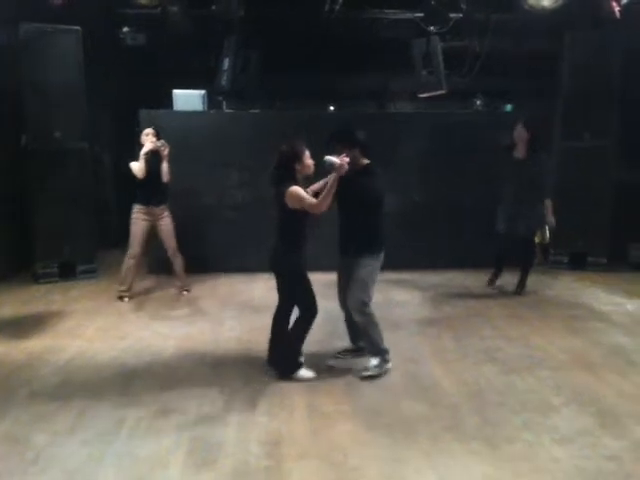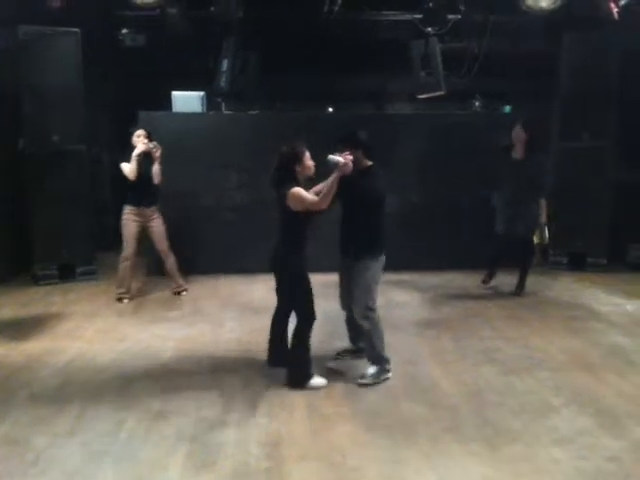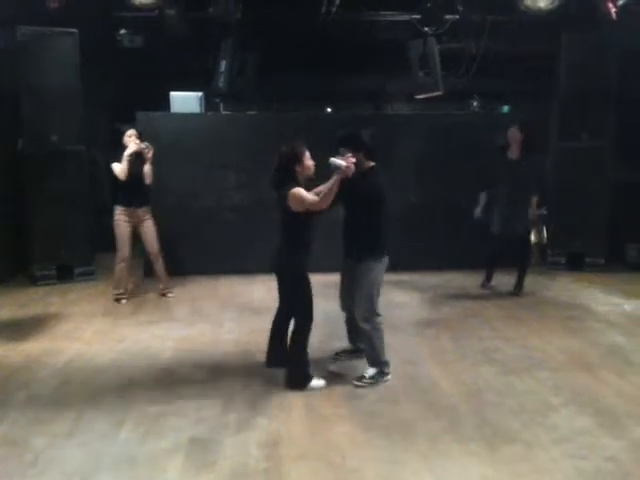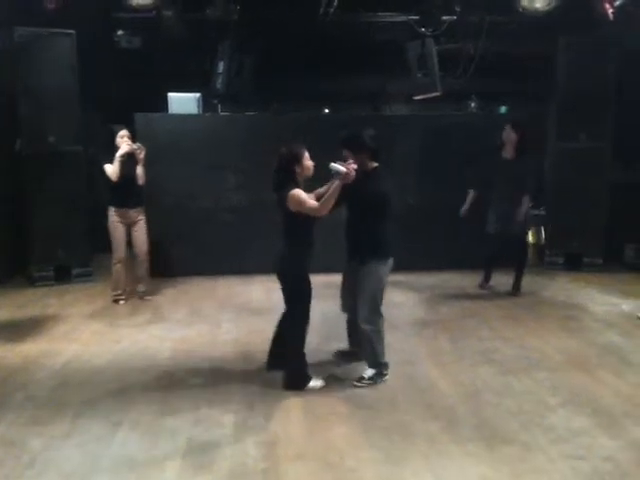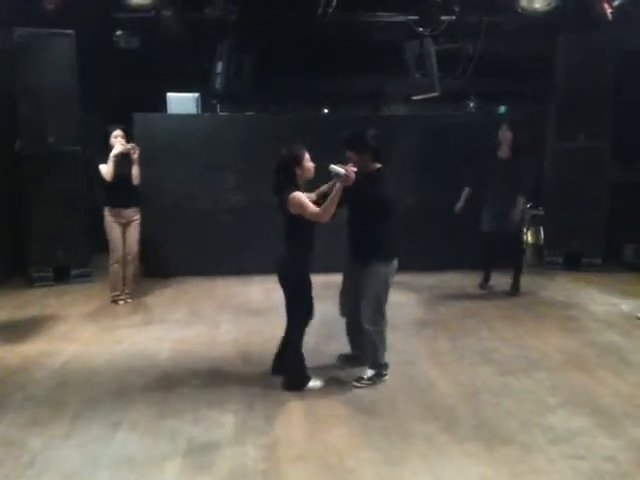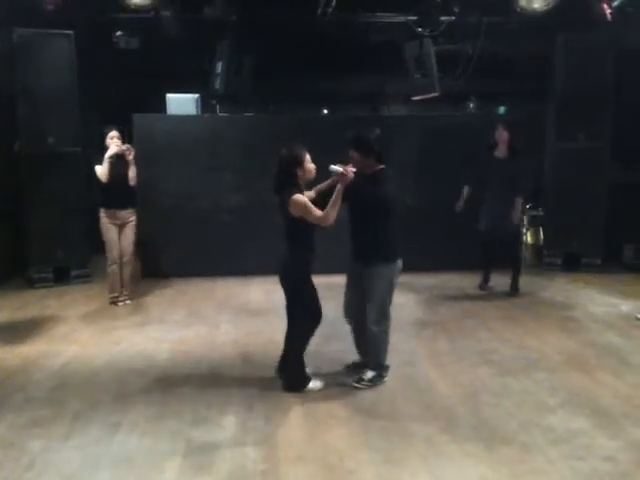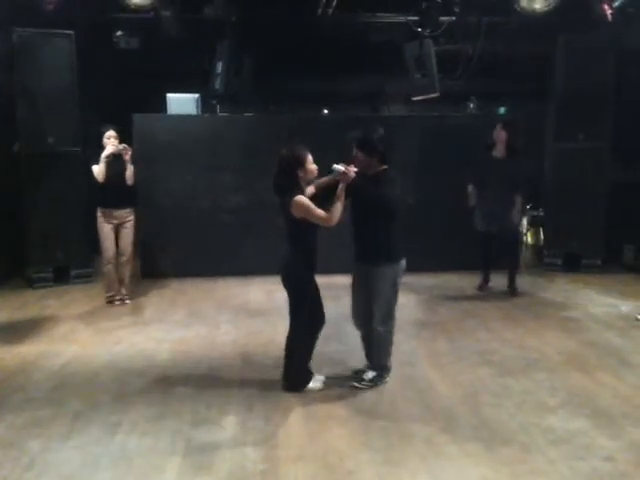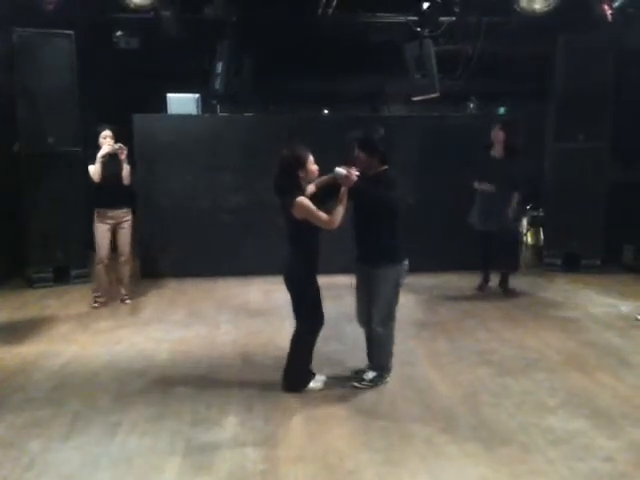
dt=0.1s
person 1, frame 1
left shoulder: (370, 176)
right shoulder: (349, 177)
left elbow: (369, 195)
left wrist: (344, 176)
left hip: (368, 252)
right hip: (348, 249)
left knee: (359, 303)
right knee: (346, 302)
left ankle: (380, 356)
right ankle: (359, 344)
person 1, frame 2
left shoulder: (372, 177)
right shoulder: (352, 176)
left elbow: (370, 195)
right elbow: (332, 196)
left wrist: (347, 175)
left hip: (369, 254)
right hip: (350, 251)
left knee: (364, 308)
right knee: (349, 304)
left ankle: (381, 364)
right ankle: (358, 345)
person 1, frame 3
left shoulder: (373, 179)
right shoulder: (355, 178)
left elbow: (371, 196)
right elbow: (337, 198)
left wrist: (349, 178)
left hip: (372, 256)
right hip: (353, 253)
left knee: (366, 312)
right knee: (350, 306)
left ankle: (380, 367)
right ankle: (358, 346)
person 1, frame 4
left shoulder: (378, 180)
right shoulder: (358, 180)
left elbow: (376, 197)
right elbow: (338, 201)
left wrist: (350, 182)
left hip: (376, 258)
right hip: (357, 255)
left knee: (369, 314)
right knee: (351, 307)
left ankle: (379, 368)
right ankle: (357, 348)
person 1, frame 5
left shoulder: (381, 181)
right shoulder: (360, 180)
left elbow: (381, 202)
right elbow: (343, 200)
left wrist: (351, 185)
left hip: (380, 260)
right hip: (358, 257)
left knee: (372, 316)
right knee: (349, 308)
left ankle: (378, 368)
right ankle: (359, 352)
person 1, frame 6
left shoulder: (383, 181)
right shoulder: (360, 179)
left elbow: (379, 201)
right elbow: (343, 198)
left wrist: (351, 184)
left hip: (383, 261)
right hip: (361, 258)
left knee: (377, 317)
right knee: (353, 312)
left ankle: (379, 370)
right ankle: (366, 359)
person 1, frame 7
left shoulder: (387, 181)
right shoulder: (362, 178)
left elbow: (385, 203)
left wrist: (353, 183)
left hip: (387, 261)
right hip: (364, 259)
left knee: (381, 318)
right knee: (362, 317)
left ankle: (380, 370)
right ankle: (373, 364)
person 1, frame 8
left shoulder: (388, 182)
right shoulder: (364, 179)
left elbow: (388, 204)
left wrist: (355, 186)
left hip: (389, 262)
right hip: (366, 260)
left knee: (381, 319)
right knee: (366, 318)
left ankle: (381, 370)
right ankle: (374, 364)
person 2, frame 1
left shoulder: (291, 188)
right shoulder: (291, 192)
left elbow: (311, 192)
right elbow: (320, 206)
left wrist: (332, 175)
right wrist: (336, 176)
left hip: (284, 256)
right hip: (289, 259)
left knee: (286, 306)
right knee: (309, 309)
left ankle: (278, 354)
right ankle: (288, 365)
person 2, frame 2
left shoulder: (292, 189)
right shoulder: (293, 193)
left elbow: (313, 194)
right elbow: (321, 203)
left wrist: (335, 174)
right wrist: (338, 174)
left hip: (285, 258)
right hip: (290, 260)
left knee: (284, 307)
right knee: (306, 315)
left ankle: (278, 355)
right ankle: (301, 374)
person 2, frame 3
left shoulder: (294, 190)
right shoulder: (294, 193)
left elbow: (314, 195)
right elbow: (320, 203)
left wrist: (337, 176)
right wrist: (340, 176)
left hip: (288, 260)
right hip: (292, 263)
left knee: (287, 310)
right knee: (304, 317)
left ankle: (277, 356)
right ankle: (299, 377)
person 2, frame 4
left shoulder: (294, 191)
right shoulder: (293, 194)
left elbow: (314, 197)
right elbow: (320, 209)
left wrist: (337, 180)
right wrist: (341, 182)
left hip: (291, 262)
right hip: (295, 265)
left knee: (293, 313)
right knee: (300, 319)
left ankle: (278, 358)
right ankle: (297, 377)
person 2, frame 5
left shoulder: (295, 194)
right shoulder: (293, 197)
left elbow: (314, 197)
right elbow: (322, 216)
left wrist: (336, 182)
right wrist: (340, 186)
left hip: (294, 265)
right hip: (295, 267)
left knee: (300, 316)
right knee: (299, 319)
left ankle: (283, 363)
right ankle: (296, 378)
person 2, frame 6
left shoulder: (296, 195)
right shoulder: (295, 200)
left elbow: (313, 194)
right elbow: (326, 219)
left wrist: (335, 180)
right wrist: (341, 186)
left hip: (296, 267)
right hip: (296, 269)
left knee: (311, 316)
right knee: (301, 322)
left ankle: (290, 367)
right ankle: (295, 379)
person 2, frame 7
left shoulder: (296, 194)
right shoulder: (297, 201)
left elbow: (313, 187)
right elbow: (330, 220)
left wrist: (336, 177)
right wrist: (342, 187)
left hip: (299, 268)
right hip: (298, 271)
left knee: (313, 320)
right knee: (304, 323)
left ankle: (300, 372)
right ankle: (296, 379)
person 2, frame 8
left shoulder: (297, 194)
right shoulder: (299, 202)
left elbow: (314, 186)
right elbow: (331, 223)
left wrist: (337, 177)
right wrist: (344, 190)
left hip: (301, 269)
right hip: (301, 272)
left knee: (312, 321)
right knee: (308, 324)
left ankle: (301, 372)
right ankle: (296, 379)
person 3, frame 1
left shoulder: (158, 156)
right shoulder: (136, 158)
left elbow: (165, 179)
right elbow: (140, 174)
left wrist: (165, 158)
right wrist: (142, 153)
left hip: (161, 209)
right hip: (141, 210)
left knee: (172, 248)
right knee: (134, 251)
left ankle: (183, 285)
right ankle: (124, 290)
person 3, frame 2
left shoulder: (150, 158)
right shoulder: (126, 159)
left elbow: (156, 180)
right elbow: (131, 176)
left wrist: (156, 159)
right wrist: (135, 155)
left hip: (152, 211)
right hip: (132, 211)
left knee: (165, 249)
right knee: (128, 253)
left ankle: (179, 285)
right ankle: (123, 292)
person 3, frame 3
left shoulder: (142, 158)
right shoulder: (117, 159)
left elbow: (148, 181)
right elbow: (122, 176)
left wrist: (148, 160)
right wrist: (126, 155)
left hip: (144, 210)
right hip: (124, 211)
left knee: (154, 250)
right knee: (123, 254)
left ankle: (164, 286)
right ankle: (120, 292)
person 3, frame 4
left shoulder: (134, 158)
right shoulder: (111, 160)
left elbow: (141, 182)
right elbow: (114, 177)
left wrist: (140, 161)
right wrist: (118, 156)
left hip: (137, 211)
right hip: (117, 212)
left knee: (143, 252)
right knee: (119, 255)
left ankle: (142, 289)
right ankle: (118, 293)
person 3, frame 5
left shoulder: (129, 158)
right shoulder: (104, 159)
left elbow: (136, 181)
right elbow: (108, 177)
left wrist: (135, 160)
right wrist: (112, 156)
left hip: (133, 211)
right hip: (112, 213)
left knee: (132, 254)
right knee: (117, 255)
left ankle: (127, 292)
right ankle: (116, 294)
person 3, frame 6
left shoulder: (126, 160)
right shoulder: (100, 160)
left elbow: (132, 182)
right elbow: (103, 178)
left wrist: (131, 162)
right wrist: (107, 157)
left hip: (129, 212)
right hip: (108, 214)
left knee: (127, 255)
right knee: (113, 256)
left ankle: (125, 293)
right ankle: (115, 295)
person 3, frame 7
left shoulder: (123, 159)
right shoulder: (98, 160)
left elbow: (130, 182)
right elbow: (100, 178)
left wrist: (128, 161)
right wrist: (104, 157)
left hip: (127, 213)
right hip: (106, 214)
left knee: (126, 255)
right knee: (109, 256)
left ankle: (125, 293)
right ankle: (112, 294)
person 3, frame 8
left shoulder: (120, 159)
right shoulder: (94, 160)
left elbow: (127, 181)
right elbow: (96, 178)
left wrist: (124, 161)
right wrist: (100, 156)
left hip: (124, 212)
right hip: (103, 214)
left knee: (125, 255)
right knee: (102, 256)
left ankle: (125, 293)
right ankle: (99, 296)
person 4, frame 1
left shoulder: (538, 159)
right shoulder: (508, 157)
left elbow: (545, 188)
right elbow: (504, 183)
left wrist: (549, 213)
right wrist: (503, 206)
left hip: (529, 209)
right hip: (508, 207)
left knee: (526, 245)
right knee: (504, 242)
left ankle: (522, 281)
right ankle: (496, 272)
person 4, frame 2
left shoulder: (535, 160)
right shoulder: (506, 157)
left elbow: (541, 188)
right elbow: (498, 184)
left wrist: (542, 212)
right wrist: (496, 204)
left hip: (526, 209)
right hip: (506, 207)
left knee: (525, 245)
right knee: (501, 242)
left ankle: (521, 282)
right ankle: (490, 272)
person 4, frame 3
left shoulder: (529, 160)
right shoulder: (500, 159)
left elbow: (534, 187)
right elbow: (490, 183)
left wrist: (533, 208)
right wrist: (481, 205)
left hip: (522, 209)
right hip: (501, 208)
left knee: (522, 245)
right knee: (496, 243)
left ankle: (519, 282)
right ankle: (488, 275)
person 4, frame 4
left shoulder: (524, 160)
right shoulder: (495, 159)
left elbow: (528, 187)
right elbow: (479, 181)
left wrist: (524, 207)
right wrist: (467, 203)
left hip: (516, 208)
right hip: (497, 208)
left knee: (519, 245)
right knee: (493, 244)
left ankle: (517, 282)
right ankle: (486, 277)
person 4, frame 5
left shoulder: (518, 160)
right shoulder: (491, 157)
left elbow: (522, 187)
right elbow: (476, 180)
left wrist: (519, 208)
right wrist: (462, 200)
left hip: (511, 207)
right hip: (492, 206)
left knee: (515, 245)
right knee: (489, 243)
left ankle: (516, 282)
right ankle: (486, 277)
person 4, frame 6
left shoulder: (515, 159)
right shoulder: (487, 157)
left elbow: (519, 187)
right elbow: (474, 179)
left wrist: (518, 209)
right wrist: (463, 198)
left hip: (509, 208)
right hip: (489, 206)
left knee: (512, 244)
right knee: (488, 243)
left ankle: (515, 282)
right ankle: (485, 278)
person 4, frame 7
left shoulder: (514, 158)
right shoulder: (486, 157)
left elbow: (519, 187)
right elbow: (473, 179)
left wrist: (517, 210)
right wrist: (471, 192)
left hip: (507, 208)
right hip: (486, 207)
left knee: (510, 243)
right knee: (486, 243)
left ankle: (512, 282)
right ankle: (485, 278)
person 4, frame 8
left shoulder: (512, 158)
right shoulder: (484, 157)
left elbow: (516, 185)
right elbow: (475, 180)
left wrist: (512, 206)
right wrist: (481, 185)
left hip: (504, 206)
right hip: (484, 205)
left knee: (507, 243)
right knee: (485, 243)
left ankle: (504, 280)
right ankle: (485, 278)
